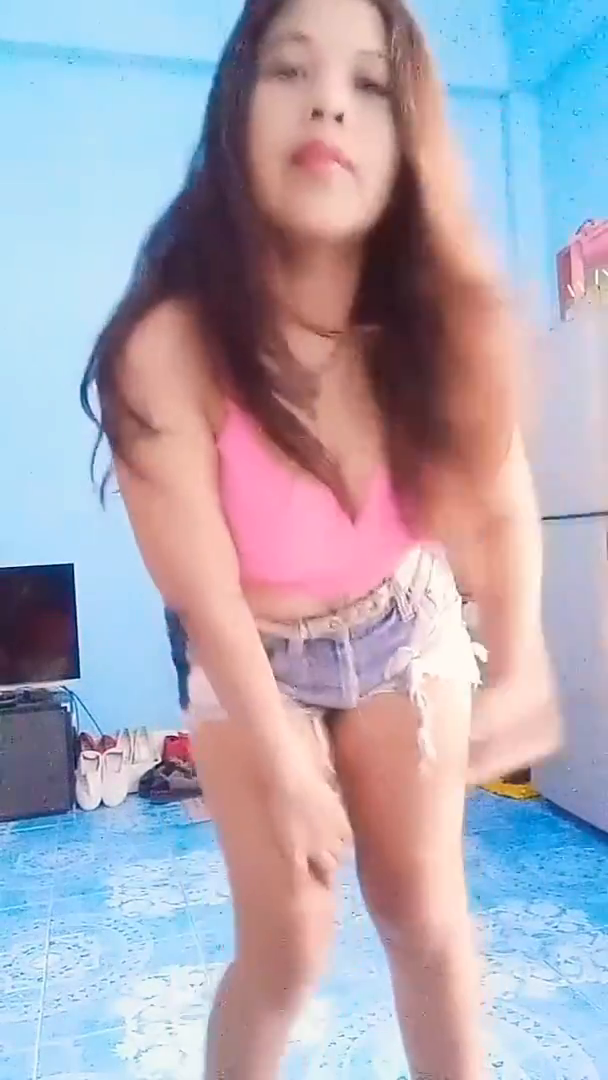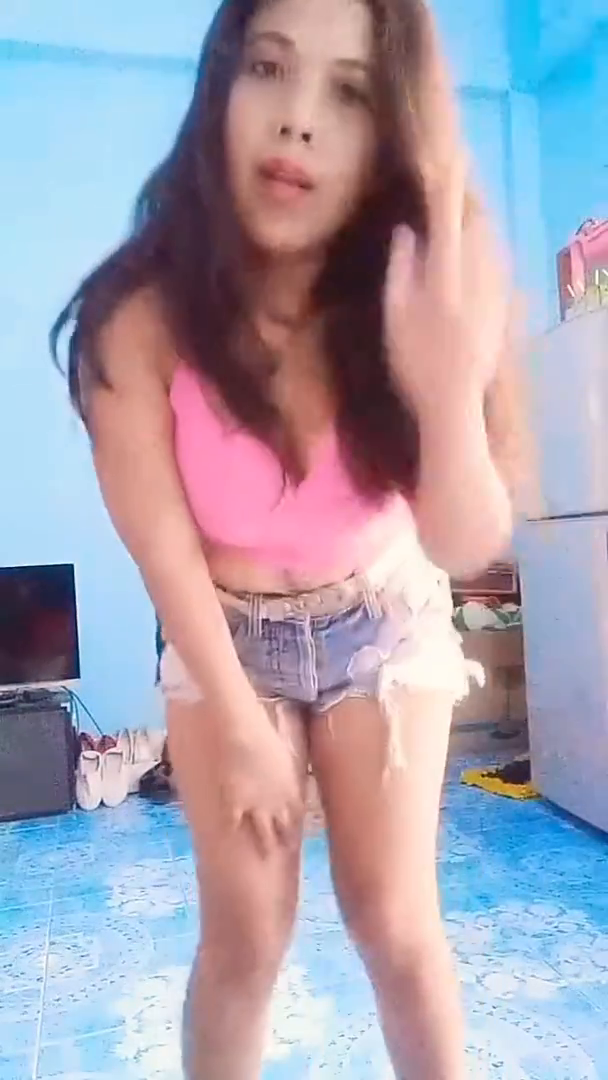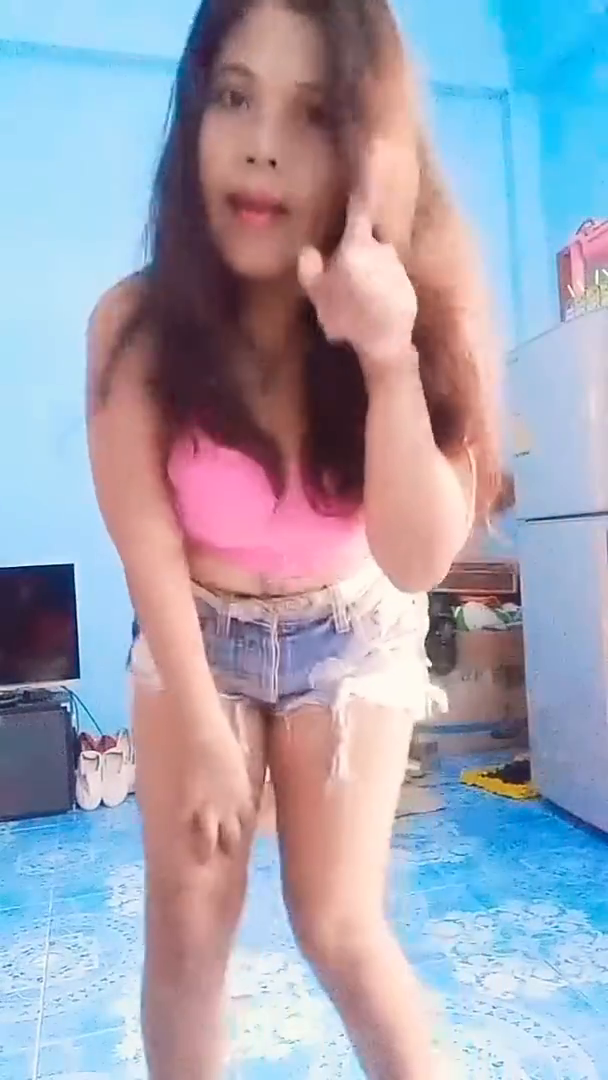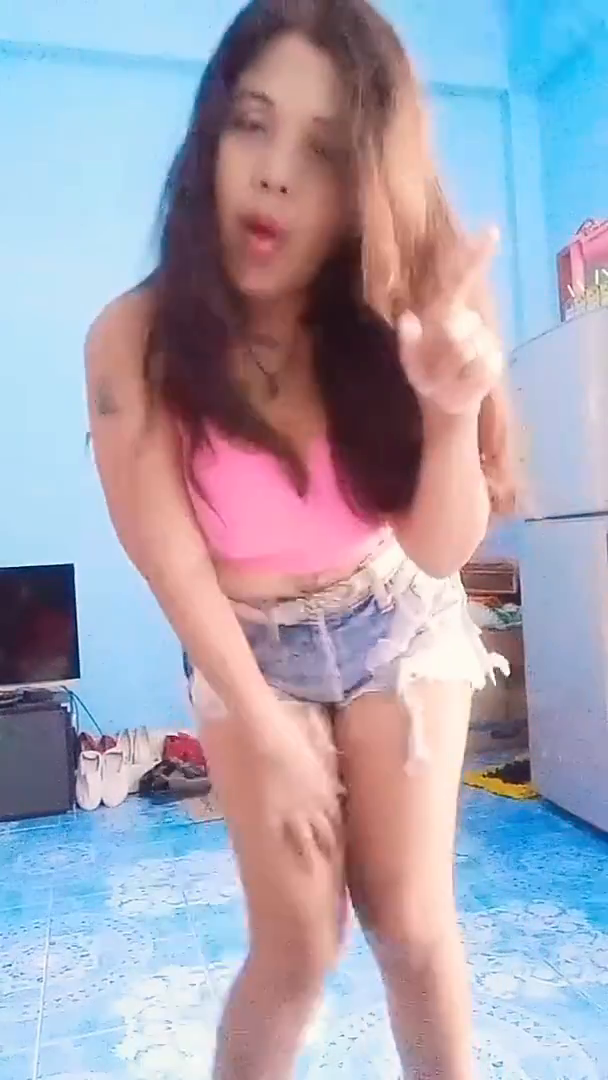
dt=0.5s
person 1, frame 1
left shoulder: (445, 321)
right shoulder: (170, 345)
left elbow: (493, 515)
right elbow: (204, 588)
left wrist: (519, 669)
right wrist: (286, 774)
left hip: (408, 633)
right hip: (250, 656)
left knee: (427, 914)
right knee: (290, 944)
person 1, frame 2
left shoulder: (419, 302)
right shoulder: (142, 313)
left elbow: (468, 536)
right elbow: (164, 546)
left wrist: (449, 392)
right wrist: (239, 730)
left hip: (383, 627)
right hip: (219, 634)
left knee: (395, 923)
right knee: (248, 928)
person 1, frame 3
left shoulder: (405, 305)
right shoulder: (136, 324)
left elbow: (417, 561)
right elbow: (150, 552)
left wrist: (391, 365)
right wrist: (202, 732)
left hip: (351, 641)
right hip: (194, 638)
left knee: (339, 929)
right knee: (188, 923)
person 1, frame 4
left shoulder: (393, 321)
right shoulder: (136, 338)
left elbow: (440, 550)
right elbow: (176, 565)
left wrist: (454, 413)
right wrist: (269, 734)
left hip: (397, 629)
right hip: (249, 650)
left knee: (412, 923)
right knee: (300, 941)
